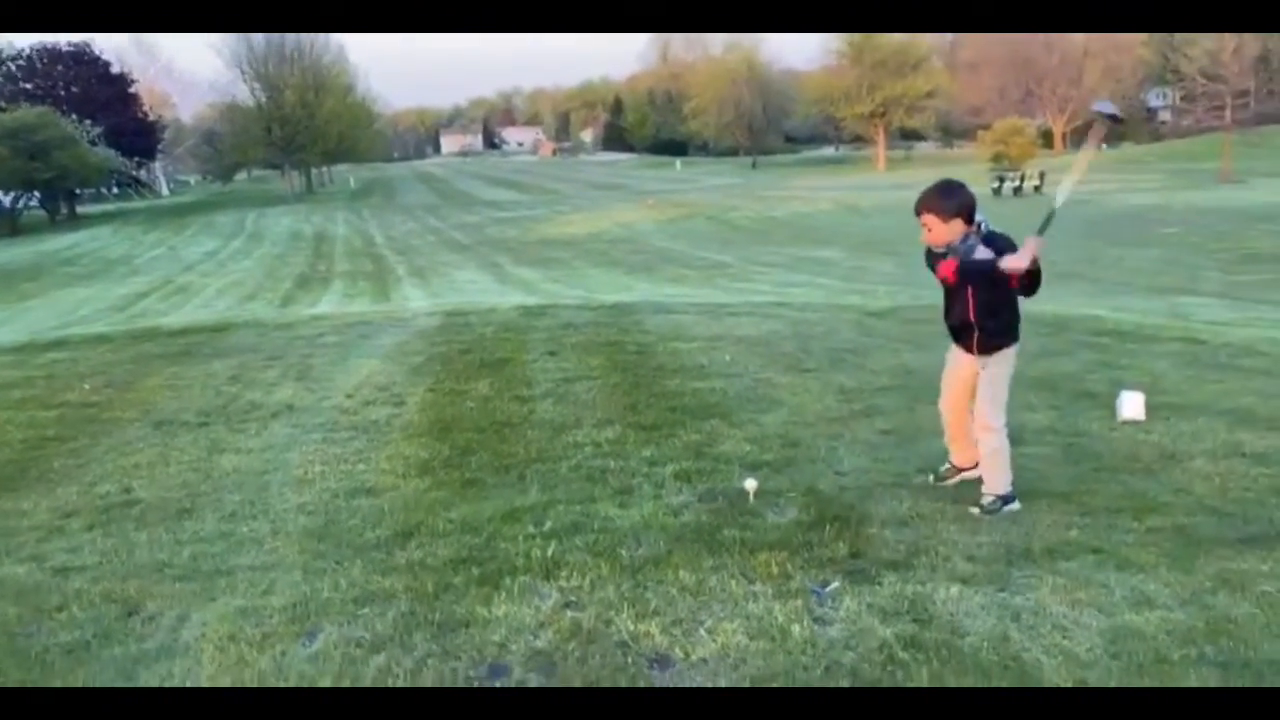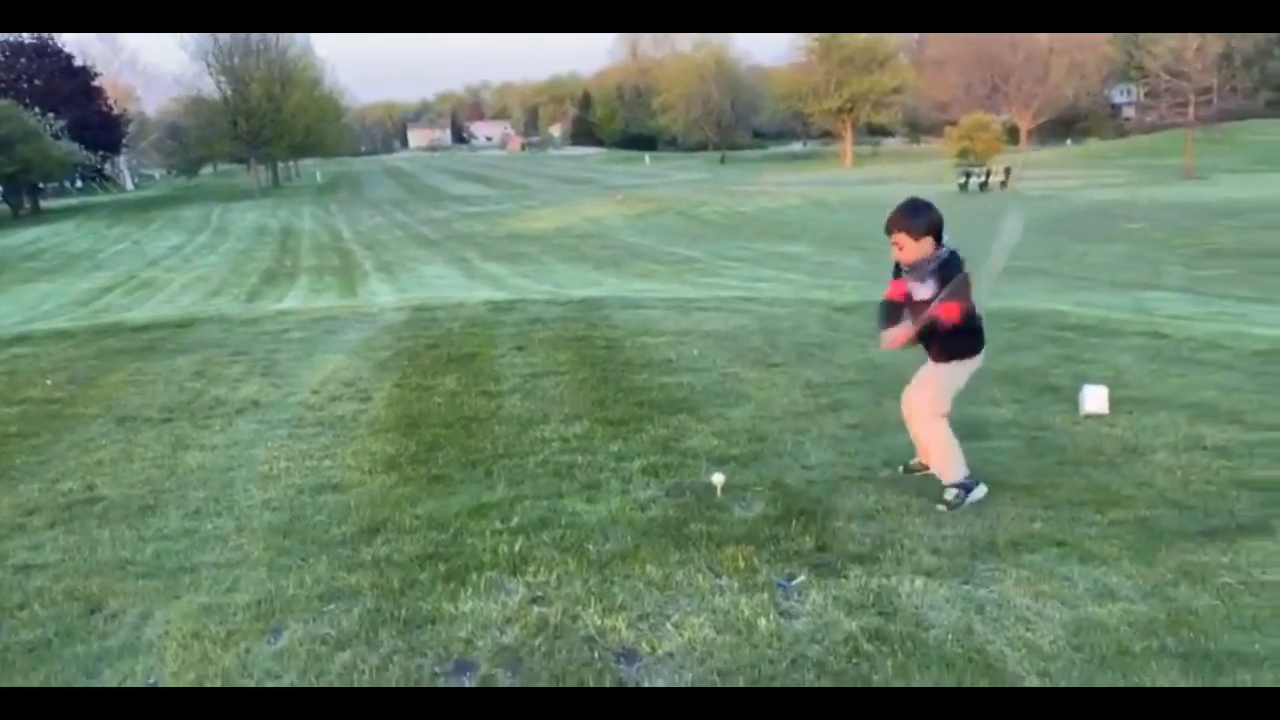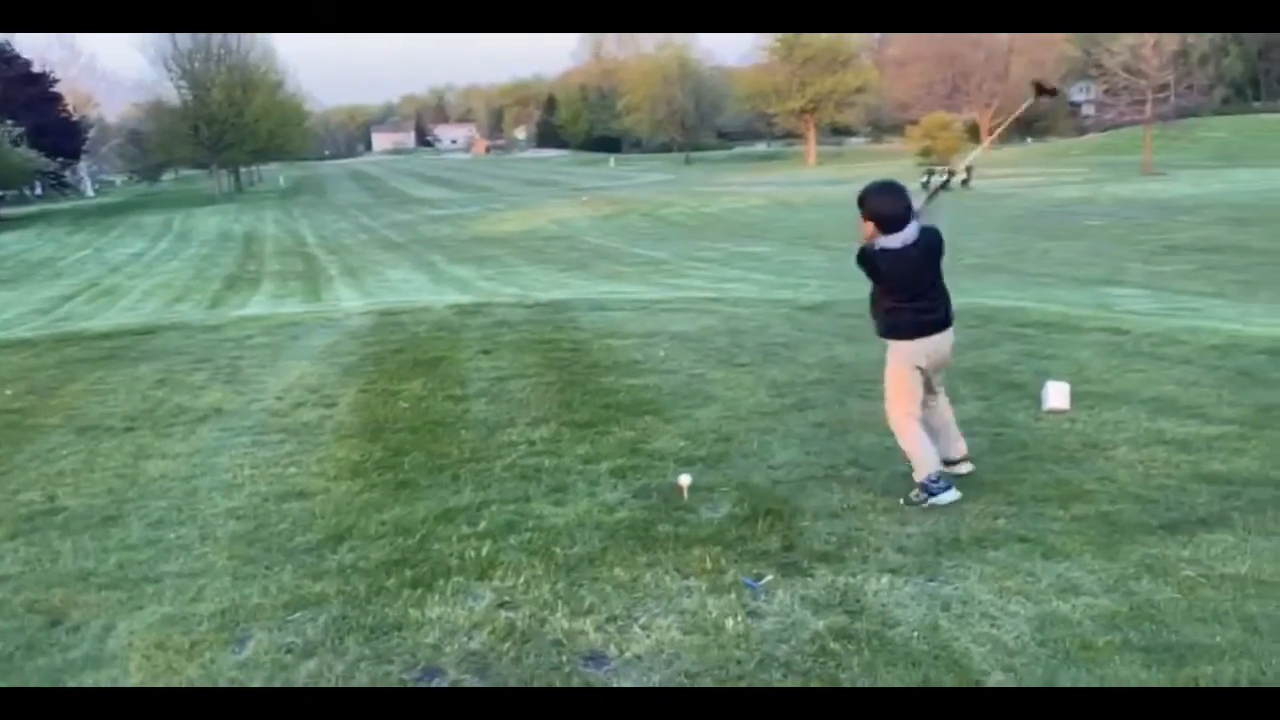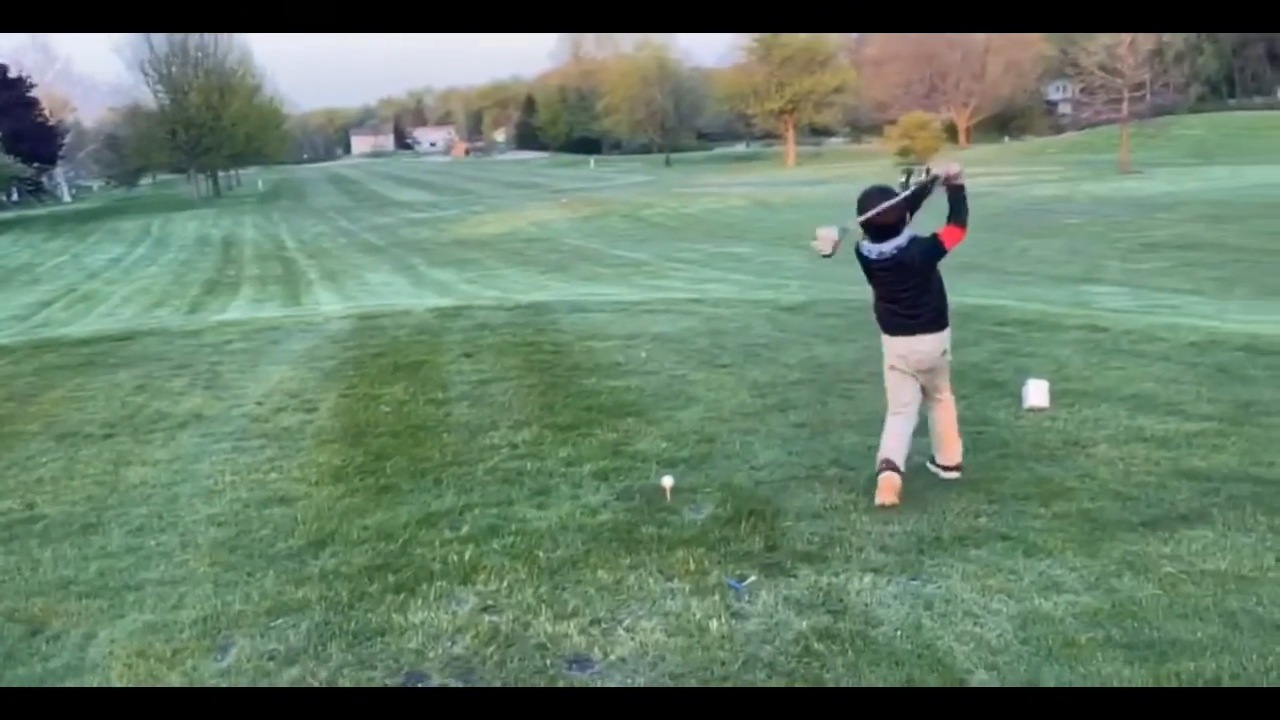
dt=0.3s
person 1, frame 1
left shoulder: (999, 245)
right shoulder: (937, 255)
left elbow: (1026, 286)
right elbow: (962, 273)
left wrist: (1030, 263)
right wrist: (1004, 265)
left hip: (998, 347)
right hip: (962, 345)
left knee: (989, 420)
right knee: (952, 407)
left ankle: (1000, 492)
right ankle: (965, 461)
person 1, frame 2
left shoulder: (951, 268)
right shoulder: (905, 268)
left elbow: (953, 314)
right elbow: (892, 302)
left wrist: (913, 329)
right wrist: (893, 327)
left hip: (958, 355)
right hip: (942, 351)
left knee: (925, 413)
right knee: (911, 402)
left ankle: (960, 480)
right ankle: (931, 458)
person 1, frame 3
left shoulder: (870, 258)
right shoulder: (930, 238)
right wrist: (907, 212)
left hip: (906, 343)
right hip: (941, 335)
left knee: (903, 413)
right knee: (934, 395)
left ankle: (933, 480)
right ankle: (955, 456)
person 1, frame 4
left shoulder: (864, 253)
right shoulder: (920, 252)
left elbow: (890, 215)
right elbow: (958, 225)
left wrist: (929, 183)
right wrist: (955, 184)
left hip: (896, 344)
right hip: (934, 339)
left knee: (900, 410)
right knee: (940, 399)
left ankle: (890, 466)
right ankle: (948, 460)
